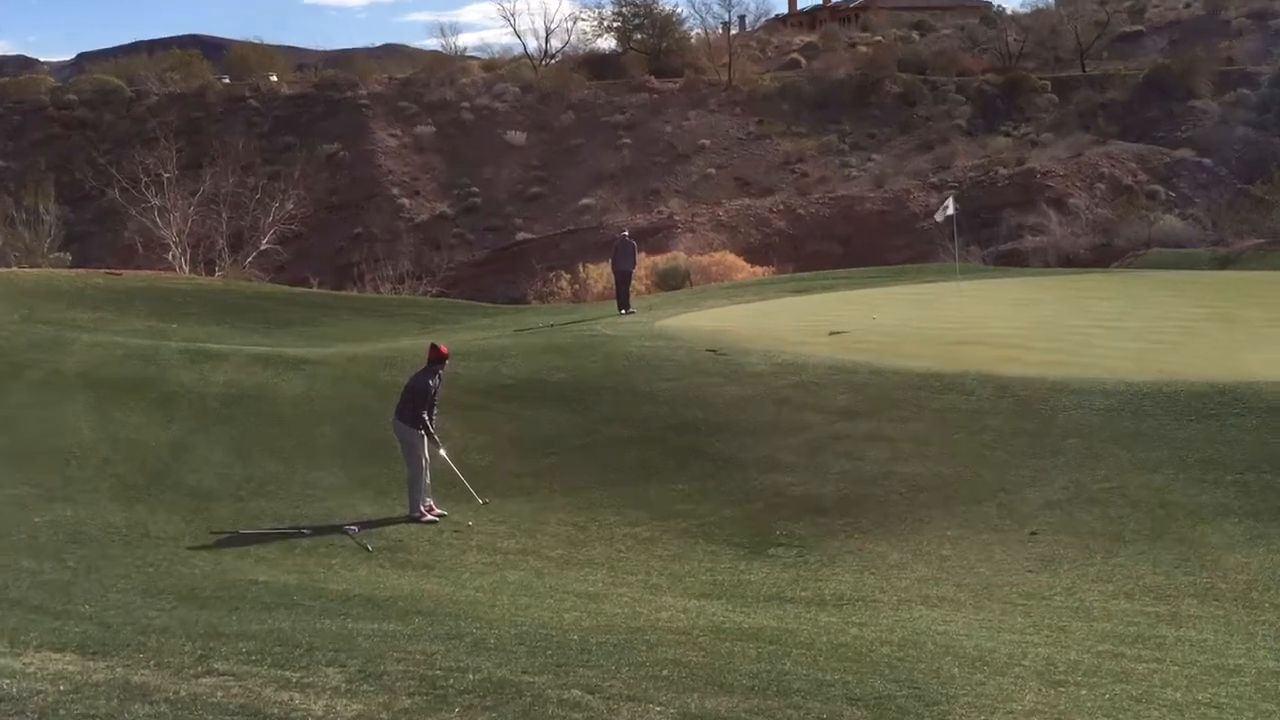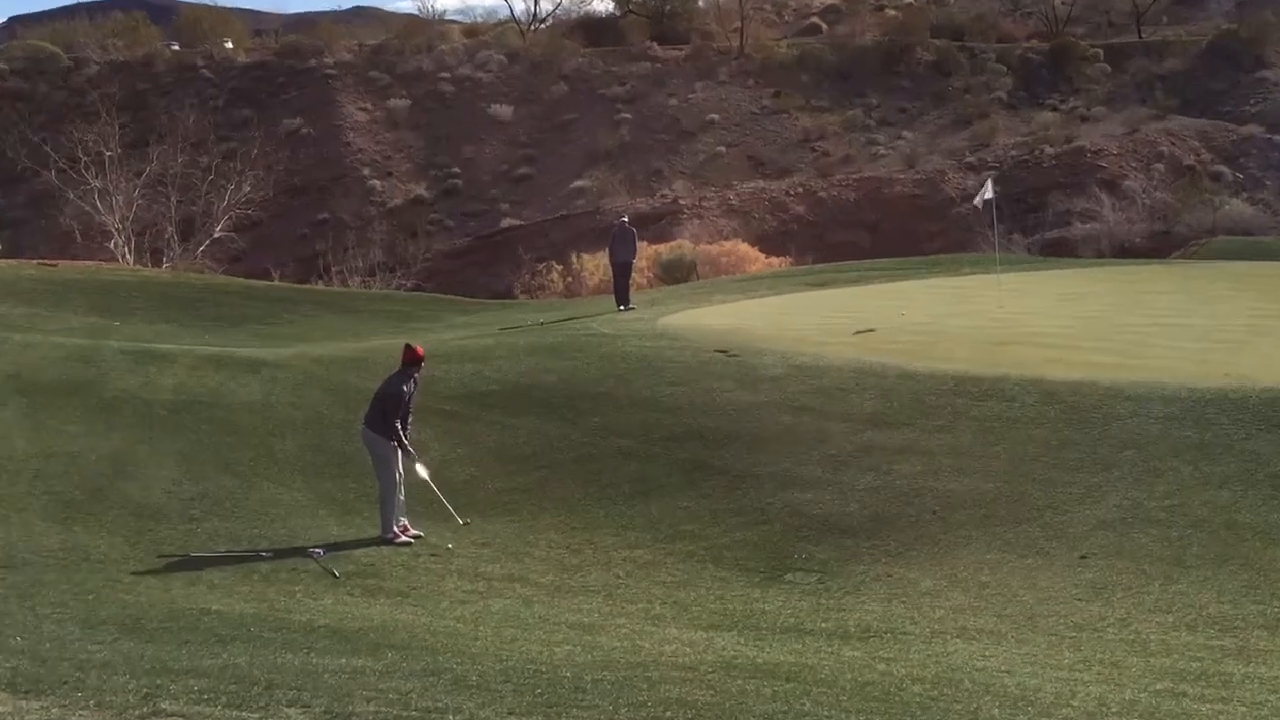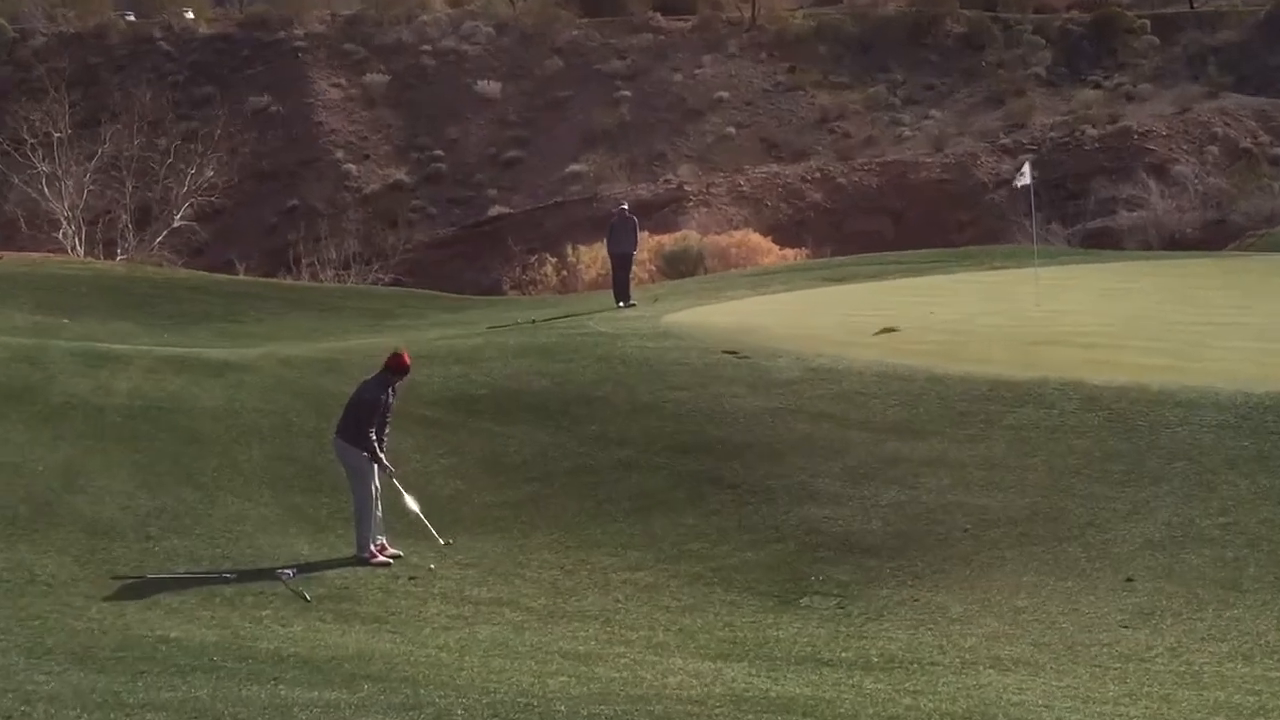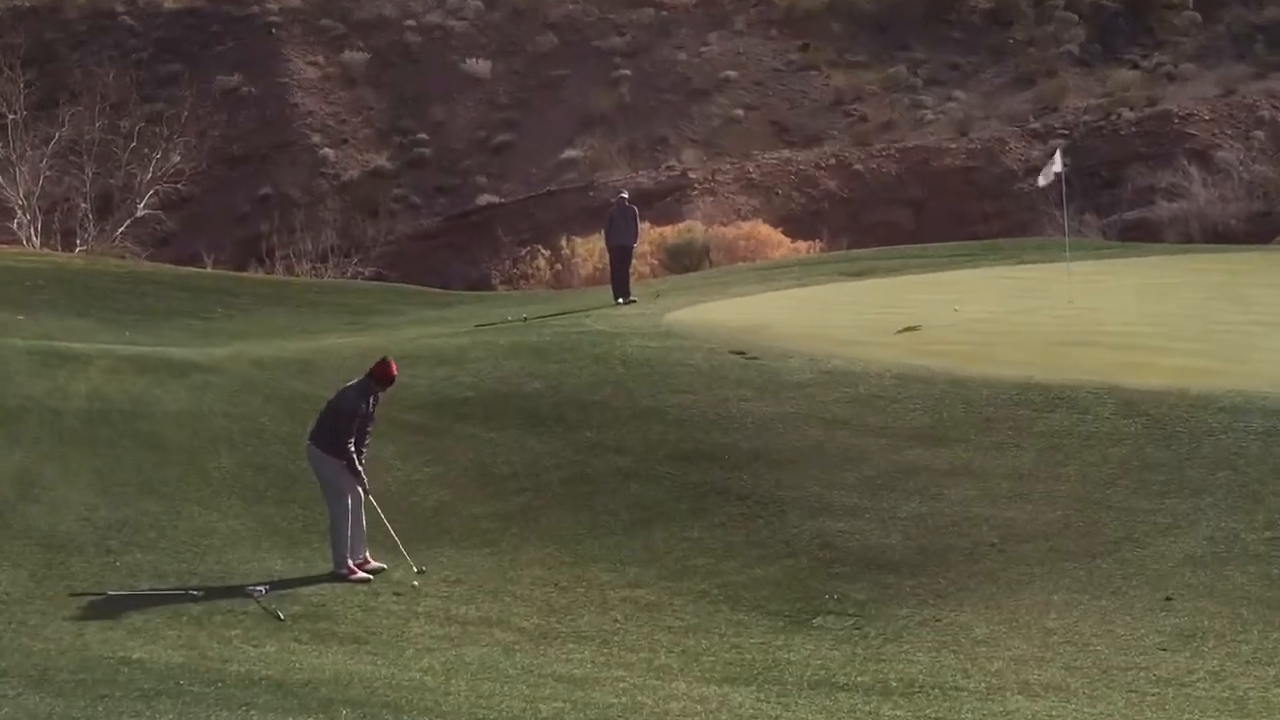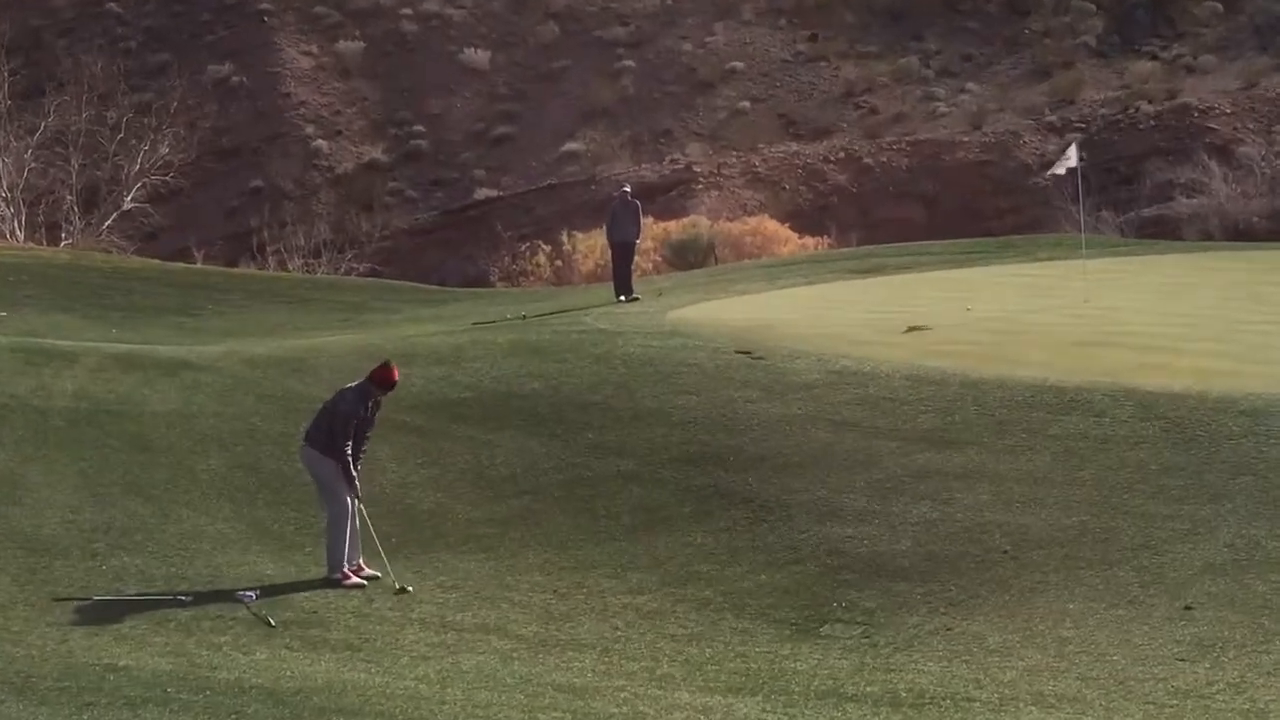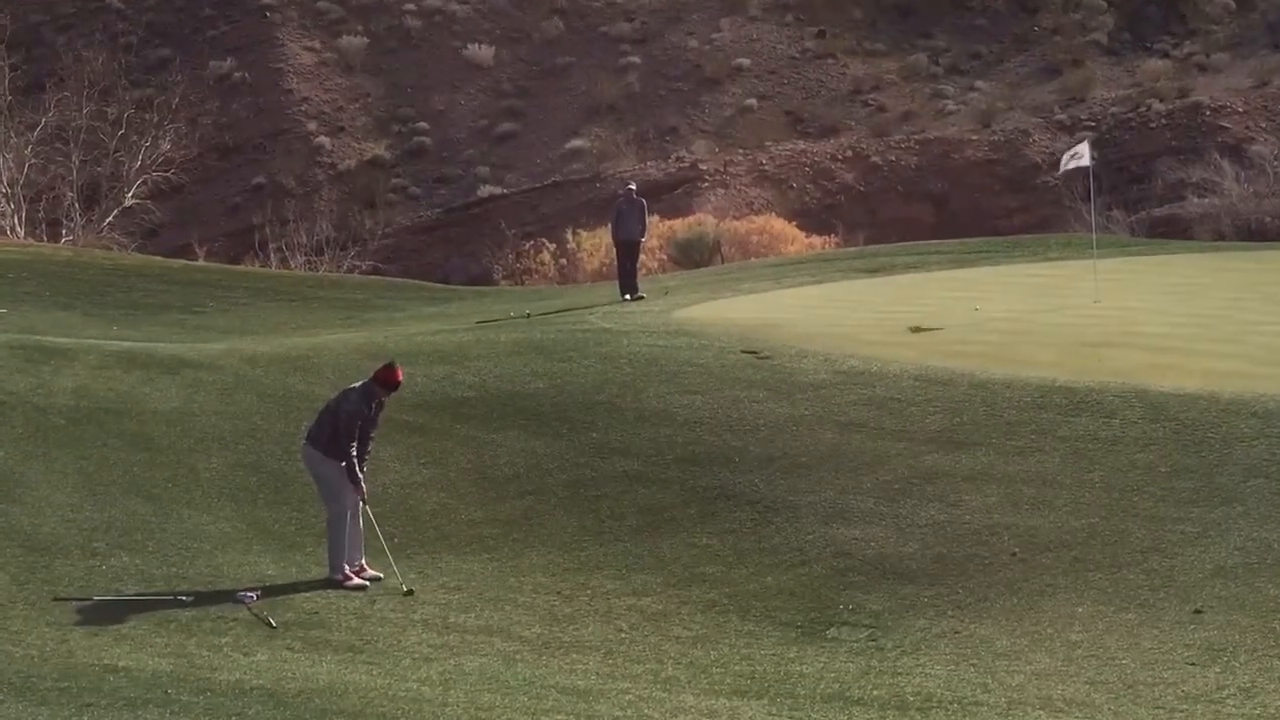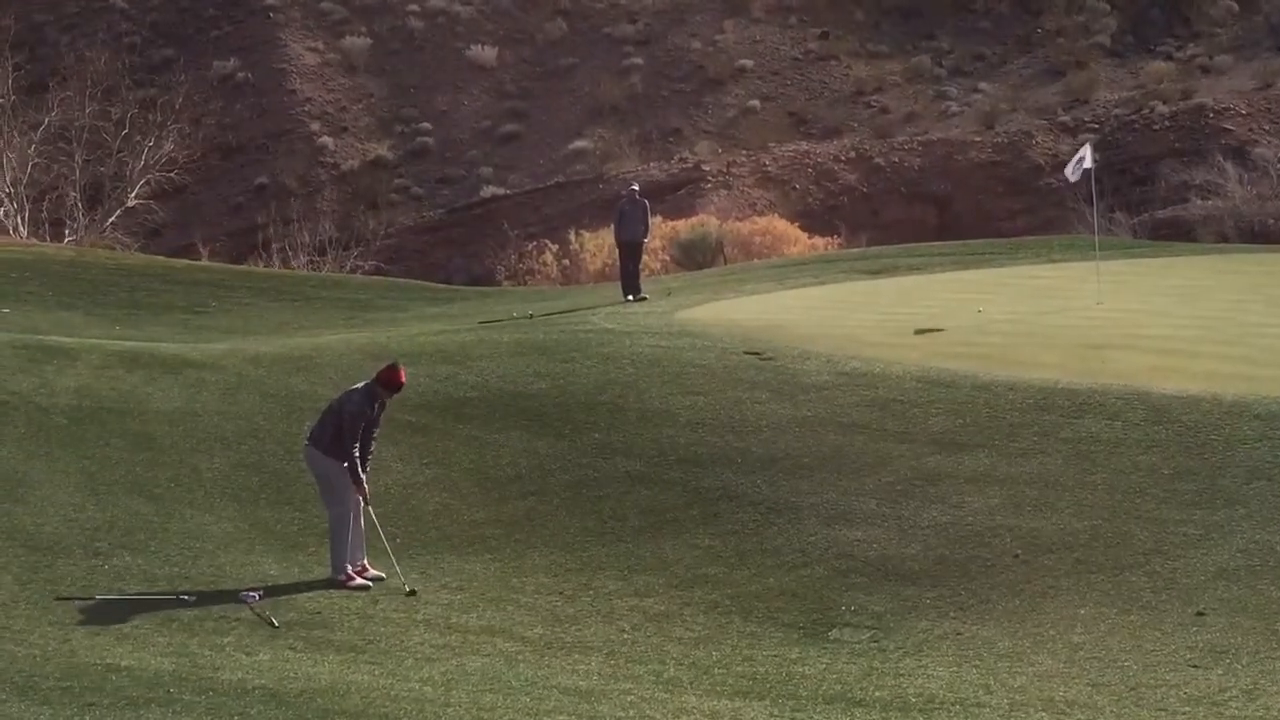
dt=0.3s
person 1, frame 1
left shoulder: (436, 376)
right shoulder: (424, 382)
left elbow: (433, 404)
right elbow: (420, 412)
left wrist: (431, 429)
right wrist: (431, 434)
left hip: (416, 424)
right hip: (406, 425)
left knee: (424, 463)
right knee: (417, 466)
person 1, frame 2
left shoulder: (412, 380)
right shoulder: (397, 387)
left elbow: (407, 412)
right elbow: (393, 421)
left wrist: (405, 439)
right wrist: (404, 445)
left hip: (389, 434)
right hip: (377, 434)
left knee: (398, 477)
right knee: (390, 481)
left ankle: (400, 523)
right ankle: (389, 531)
person 1, frame 3
left shoulder: (389, 387)
right shoulder: (373, 392)
left elbow: (384, 422)
right elbow: (367, 431)
left wrist: (381, 452)
right wrist: (379, 459)
left hip: (365, 444)
right hip: (350, 444)
left knee: (374, 492)
right knee: (365, 495)
left ankle: (377, 542)
right ankle: (365, 550)
person 1, frame 4
left shoulder: (372, 396)
right shoulder: (352, 400)
left elbow: (364, 432)
right elbow: (346, 442)
left wrist: (359, 464)
right wrist: (357, 473)
left hip: (339, 452)
right hip: (324, 452)
left knee: (356, 498)
right knee: (342, 506)
left ankle: (359, 556)
right ankle: (343, 565)
person 1, frame 5
left shoulder: (373, 400)
right shoulder: (350, 401)
left elbow: (362, 437)
right elbow: (342, 444)
left wrist: (355, 469)
right wrist: (351, 478)
left hip: (335, 453)
right hip: (318, 452)
left knee: (350, 505)
right knee: (340, 507)
left ankle: (353, 562)
right ankle: (337, 570)
person 1, frame 6
left shoulder: (376, 400)
right shoulder: (354, 401)
left elbow: (366, 438)
right elbow: (348, 445)
left wrist: (360, 472)
right wrist: (356, 479)
left hip: (337, 453)
right hip: (320, 452)
left knee: (353, 505)
right knee: (340, 508)
left ankle: (355, 563)
right ankle: (338, 571)
person 1, frame 7
left shoulder: (378, 401)
right shoulder: (357, 403)
left elbow: (369, 439)
right elbow: (351, 445)
left wrist: (363, 473)
right wrist: (358, 480)
left hip: (339, 454)
right hip: (322, 453)
left knee: (355, 505)
right knee: (342, 509)
left ankle: (357, 563)
right ankle: (341, 571)
